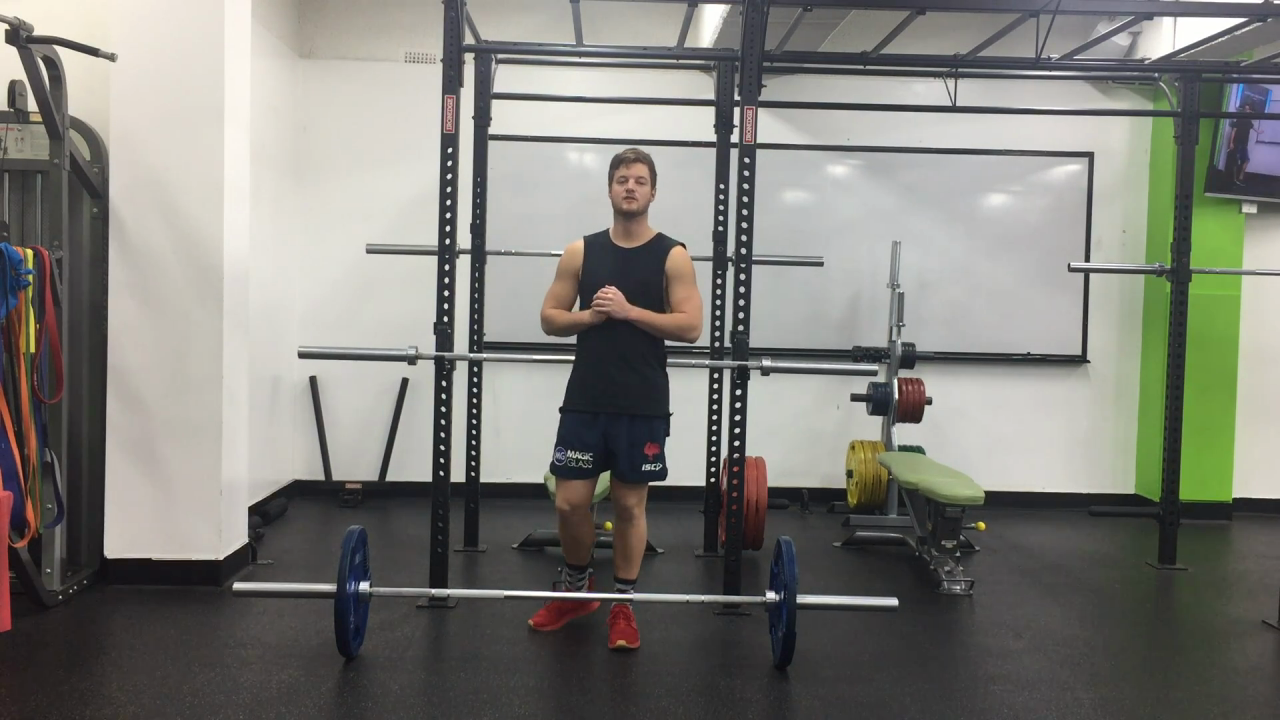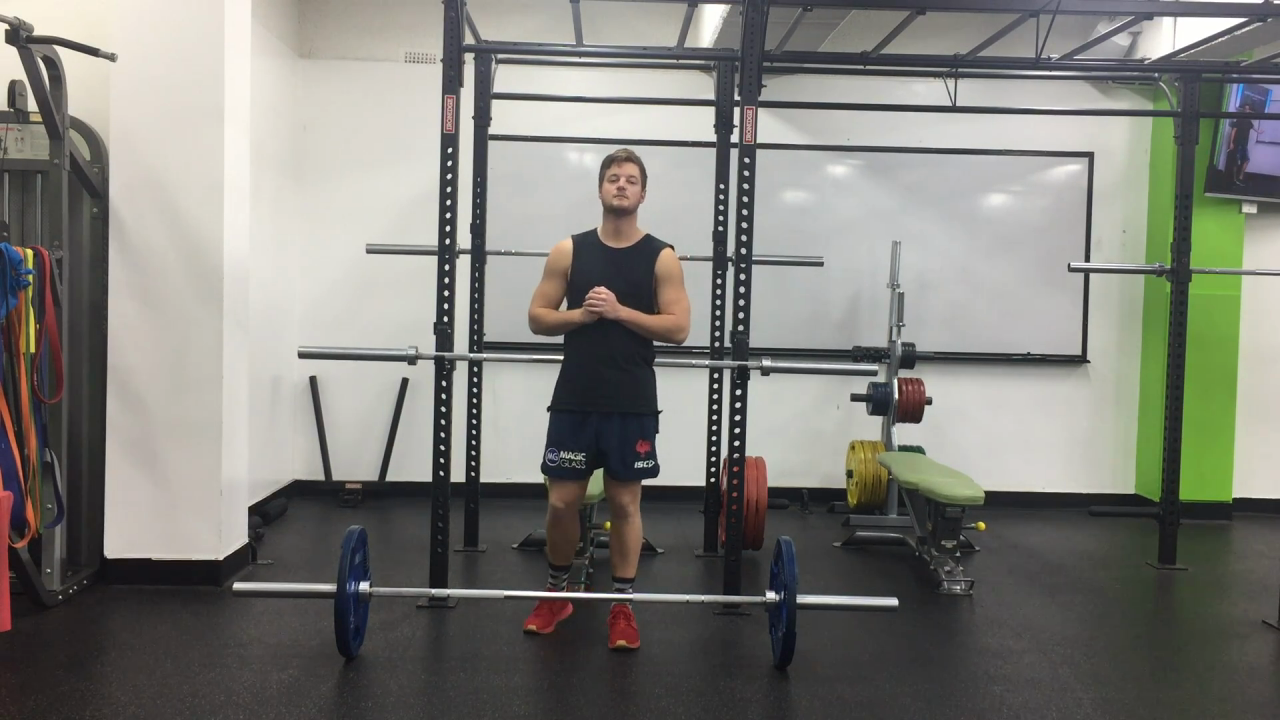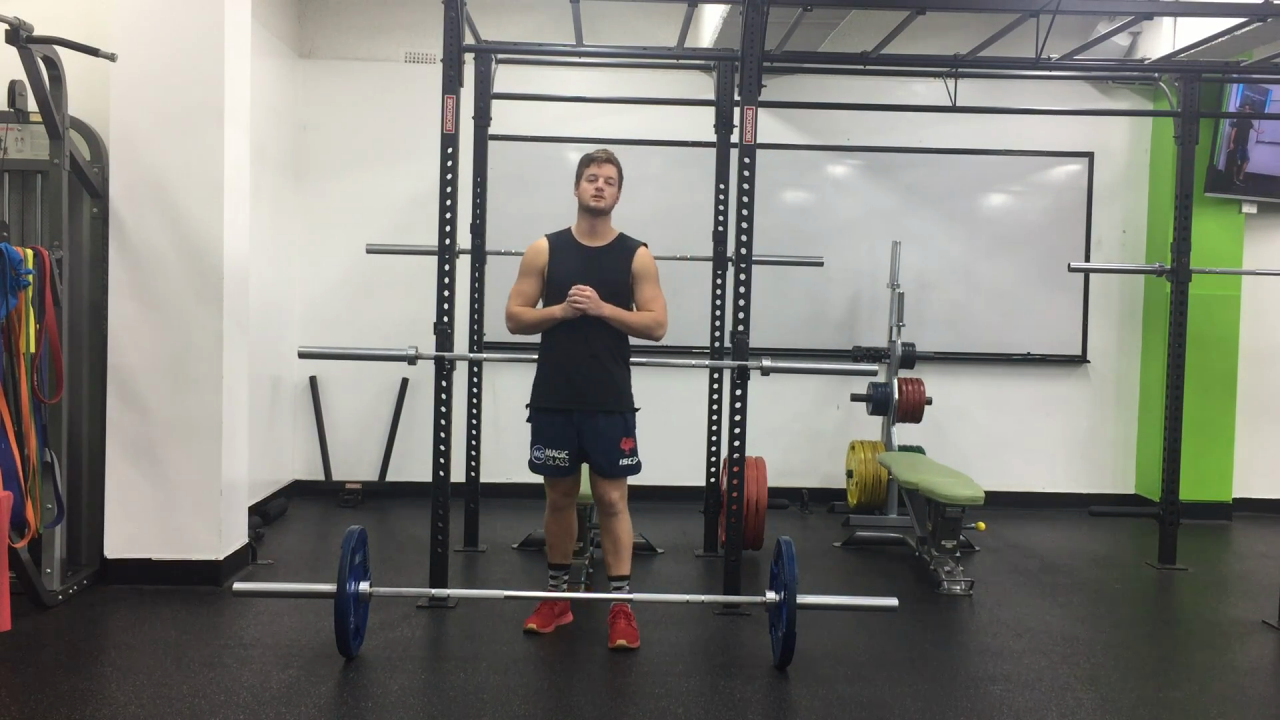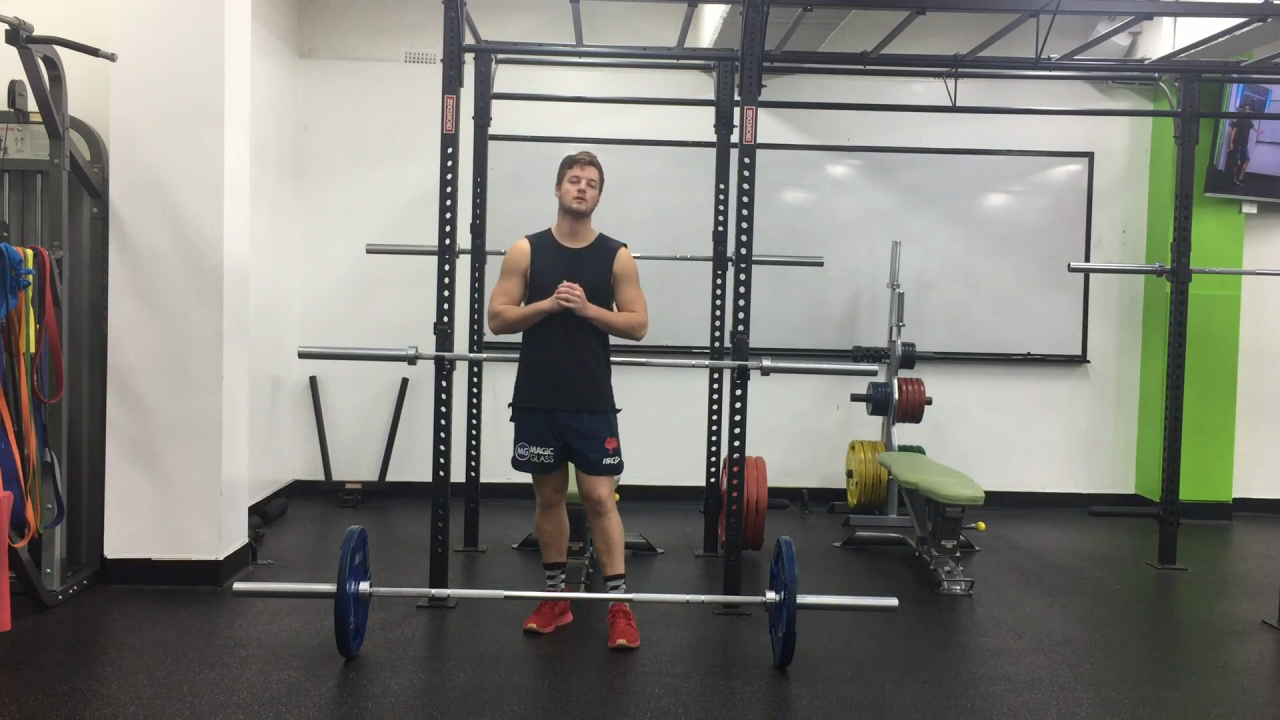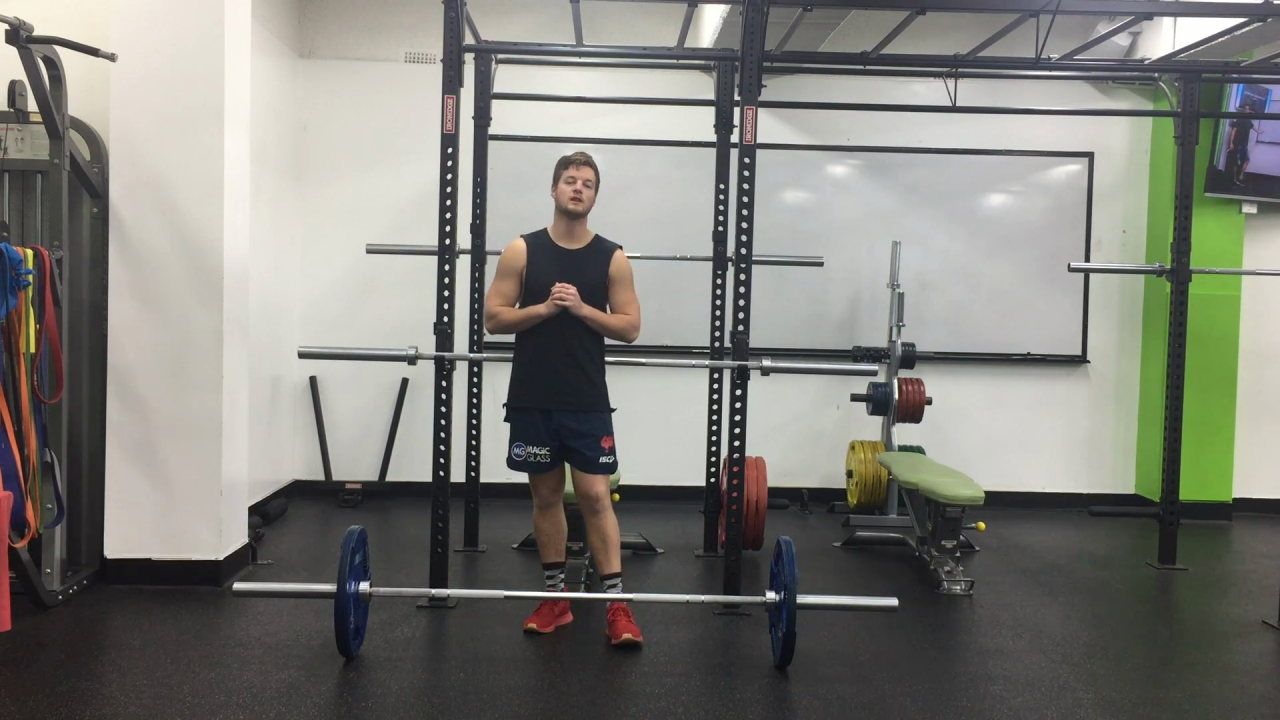
dt=0.4s
person 1, frame 1
left shoulder: (672, 255)
right shoulder: (581, 251)
left elbow: (690, 326)
right elbow: (549, 318)
left wrist: (629, 310)
right wrist: (591, 314)
left hip: (642, 403)
right hip: (585, 398)
left knee: (629, 505)
right knee: (569, 503)
left ankle: (622, 606)
right ankle: (576, 589)
person 1, frame 2
left shoulder: (661, 257)
right shoulder: (569, 251)
left elbow: (678, 328)
right elbow: (537, 318)
left wrist: (620, 311)
right wrist: (580, 314)
left hip: (631, 402)
right hip: (574, 399)
left knee: (624, 502)
right knee: (562, 502)
left ankle: (622, 606)
right ankle: (556, 594)
person 1, frame 3
left shoulder: (636, 255)
right shoulder: (544, 250)
left elbow: (656, 325)
right elbow: (514, 318)
left wrist: (602, 308)
right wrist: (560, 310)
left hip: (610, 400)
right hip: (553, 397)
left knee: (612, 500)
right knee: (559, 498)
left ankle: (621, 606)
right ankle: (558, 597)
person 1, frame 4
left shoulder: (616, 255)
right shoulder: (526, 250)
left elbow: (638, 325)
right elbow: (498, 318)
left wrist: (588, 308)
right wrist: (549, 303)
left hip: (592, 400)
right hip: (537, 397)
left knee: (600, 498)
right knee: (549, 495)
left ankle: (618, 606)
right ankle: (556, 596)
person 1, frame 5
left shoulder: (612, 257)
right shoulder: (521, 251)
left elbow: (630, 327)
right elbow: (493, 318)
left wrist: (583, 308)
right wrist: (543, 308)
left hip: (587, 399)
right hip: (532, 397)
left knee: (596, 496)
right knee: (546, 495)
left ankle: (616, 604)
right ankle: (555, 597)
